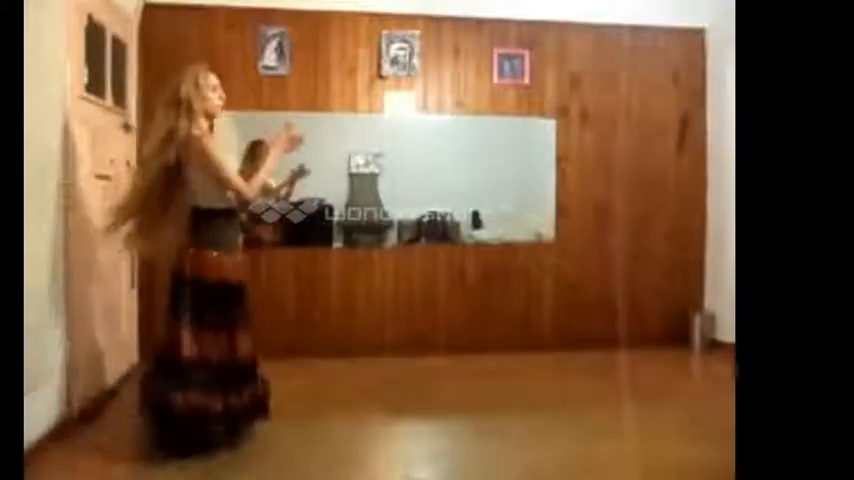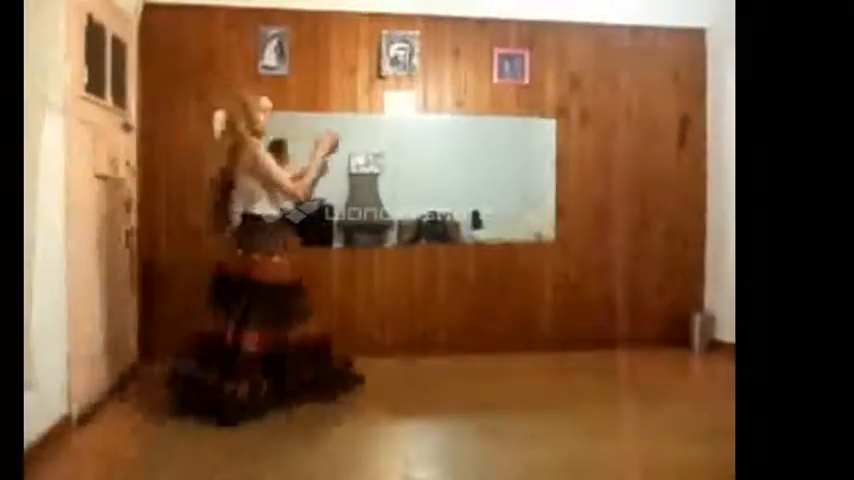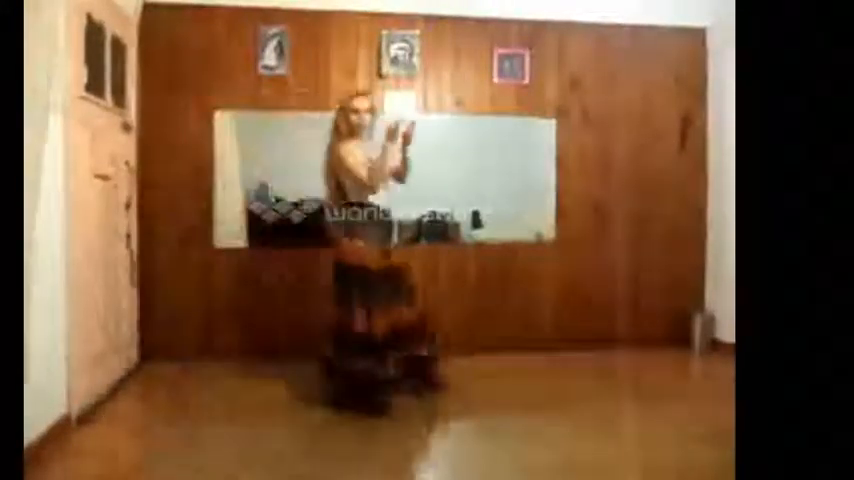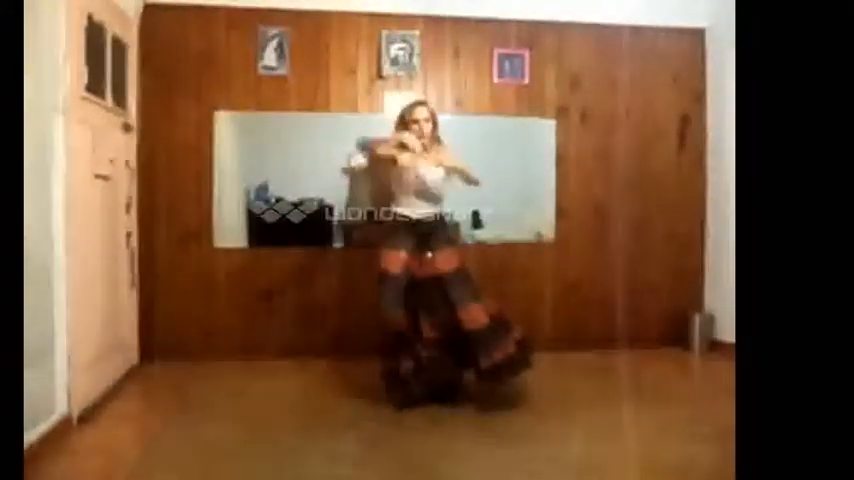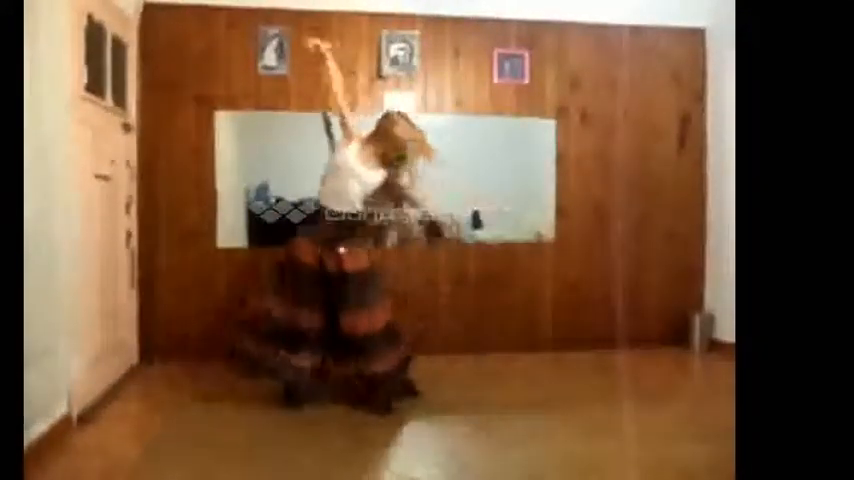
dt=0.7s
person 1, frame 1
left shoulder: (194, 137)
right shoulder: (199, 139)
left elbow: (228, 187)
right elbow: (246, 192)
left wrist: (272, 154)
right wrist: (274, 153)
left hip: (210, 240)
right hip: (214, 245)
left knee: (204, 333)
right knee: (216, 335)
left ankle: (194, 419)
right ankle: (201, 424)
person 1, frame 2
left shoulder: (245, 149)
right shoulder: (253, 149)
left elbow: (284, 189)
right elbow: (296, 191)
left wrist: (319, 160)
right wrist: (318, 154)
left hip: (257, 240)
right hip: (261, 244)
left knee: (260, 321)
right knee: (253, 324)
right ankle: (230, 397)
person 1, frame 3
left shoulder: (371, 148)
right shoulder: (343, 148)
left elbow: (401, 177)
right elbow: (372, 182)
left wrist: (402, 148)
right wrist: (391, 146)
left hip: (377, 227)
right hip: (359, 230)
left knee: (383, 299)
right knee: (363, 303)
right ankle: (361, 387)
person 1, frame 4
left shoulder: (442, 153)
right shoulder: (398, 153)
left elbow: (474, 181)
right elbow: (370, 148)
left wrist: (455, 166)
right wrist: (400, 144)
left hip: (435, 231)
right hip: (402, 232)
left knee: (455, 297)
right knee: (393, 300)
left ankle: (445, 378)
right ankle: (408, 378)
person 1, frame 5
left shoulder: (388, 169)
right shoulder: (352, 141)
left elbow: (405, 194)
right elbow: (339, 93)
right wrist: (327, 56)
left hip: (350, 233)
right hip: (318, 225)
left knee: (364, 305)
right knee: (306, 301)
left ankle: (377, 381)
right ankle: (302, 380)
